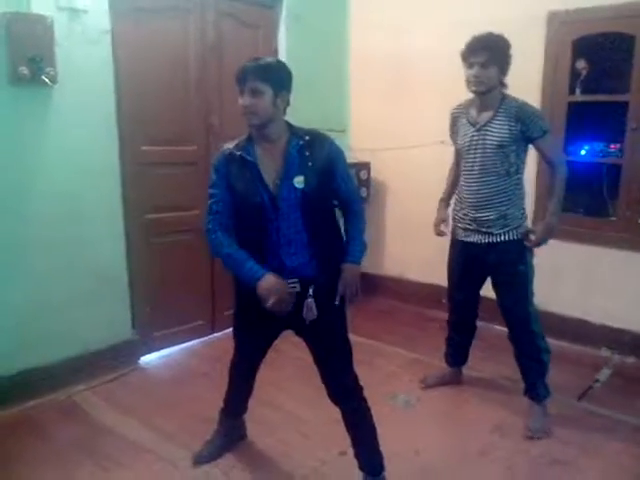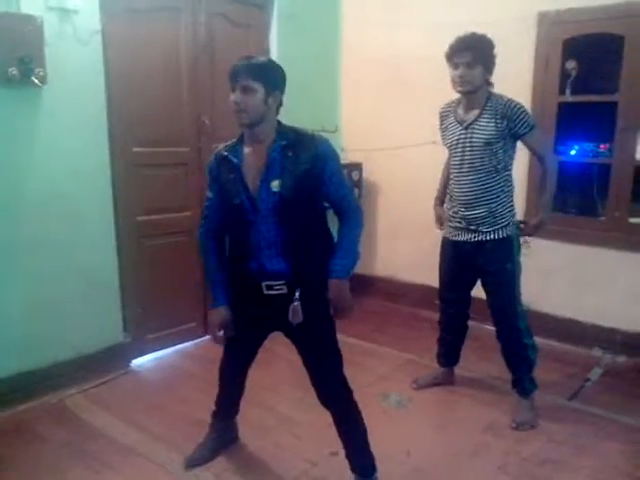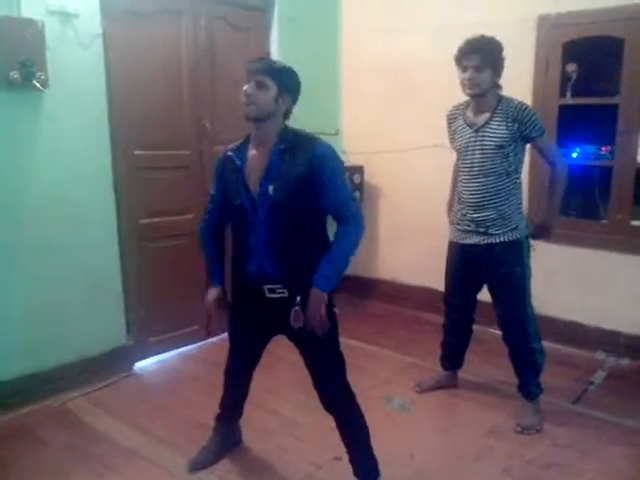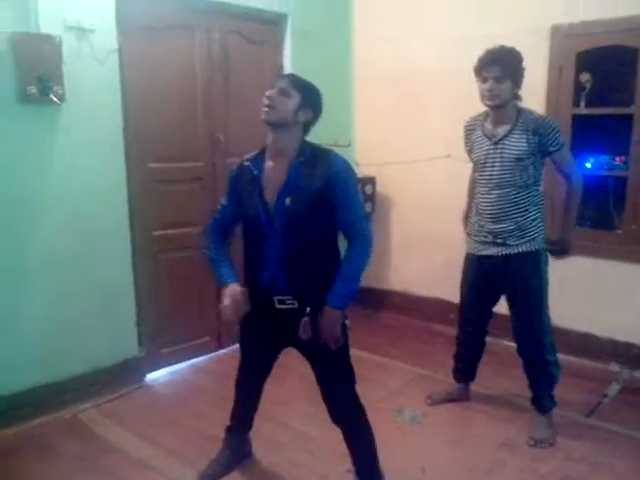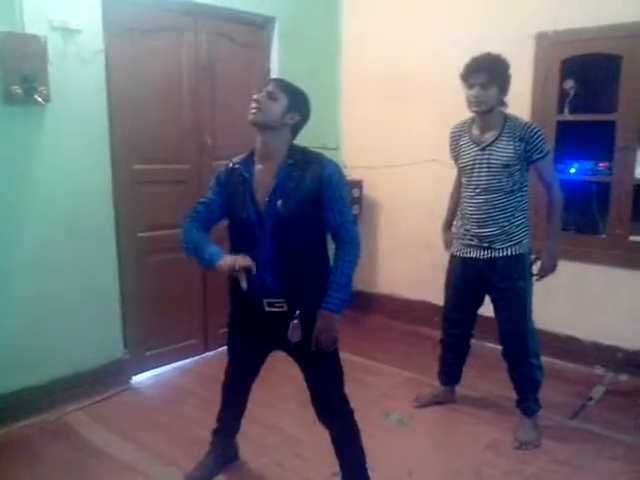
dt=0.2s
person 1, frame 1
left shoulder: (321, 149)
right shoulder: (229, 162)
left elbow: (353, 205)
right elbow: (216, 231)
left wrist: (352, 259)
right wrist: (257, 276)
left hip: (319, 289)
right hip: (258, 291)
left knee: (343, 384)
right knee: (243, 365)
right ankle: (230, 426)
person 1, frame 2
left shoulder: (312, 151)
right shoulder: (222, 162)
left elbow: (350, 213)
right elbow: (210, 233)
left wrist: (339, 274)
right wrist: (218, 300)
left hip: (304, 291)
right hip: (247, 293)
left knee: (332, 387)
right knee: (232, 366)
right ankle: (222, 428)
person 1, frame 3
left shoulder: (315, 154)
right shoulder: (229, 161)
left elbow: (351, 222)
right elbow: (213, 225)
left wrist: (321, 286)
right wrist: (216, 281)
left hip: (303, 295)
right hip: (250, 295)
left knee: (334, 391)
right knee: (237, 369)
right ankle: (226, 431)
person 1, frame 4
left shoulder: (331, 169)
right shoulder: (244, 172)
left elbow: (360, 239)
right elbow: (216, 233)
left wrist: (336, 304)
right wrist: (229, 282)
left hip: (315, 308)
right hip: (261, 307)
left knee: (343, 403)
right knee: (248, 381)
right ankle: (236, 443)
person 1, frame 5
left shoulder: (321, 172)
right shoulder: (232, 174)
left elbow: (348, 241)
right elbow: (192, 225)
left wrist: (331, 308)
right wrist: (219, 258)
left hip: (305, 310)
right hip: (250, 308)
left knee: (332, 406)
right knee: (235, 384)
right ankle: (223, 446)
person 2, frame 1
left shoulder: (522, 114)
right shoulder: (458, 115)
left elbow: (558, 166)
left wrist: (549, 219)
right wrist: (444, 203)
left hip: (509, 237)
right hip: (465, 235)
left knee: (521, 319)
right knee: (459, 308)
left ankle: (538, 399)
right ankle: (454, 367)
person 2, frame 2
left shoulder: (508, 111)
right shoulder: (446, 114)
left elbow: (547, 159)
left wrist: (540, 213)
right wrist: (438, 201)
left hip: (497, 235)
right hip: (455, 234)
left knee: (508, 315)
right knee: (451, 307)
left ankle: (525, 392)
right ankle: (446, 367)
person 2, frame 3
left shoulder: (518, 114)
right shoulder: (454, 117)
left elbow: (557, 164)
left wrist: (548, 217)
left hip: (506, 239)
right hip: (462, 237)
left knee: (516, 319)
right knee: (456, 310)
left ankle: (531, 396)
right ankle: (449, 372)
person 2, frame 4
left shoulder: (539, 127)
right shoulder: (472, 128)
left elbow: (573, 179)
left wrist: (566, 234)
left hip: (524, 251)
right hip: (479, 248)
left knee: (532, 332)
right knee: (470, 322)
left ankle: (543, 410)
right ankle: (461, 384)
person 2, frame 5
left shoulder: (525, 134)
right shoulder: (458, 134)
left elbow: (553, 190)
left wrist: (551, 247)
right wrist: (447, 225)
left hip: (509, 255)
right hip: (464, 252)
left knee: (517, 336)
right knee: (454, 325)
left ankle: (529, 413)
right ankle: (447, 386)
